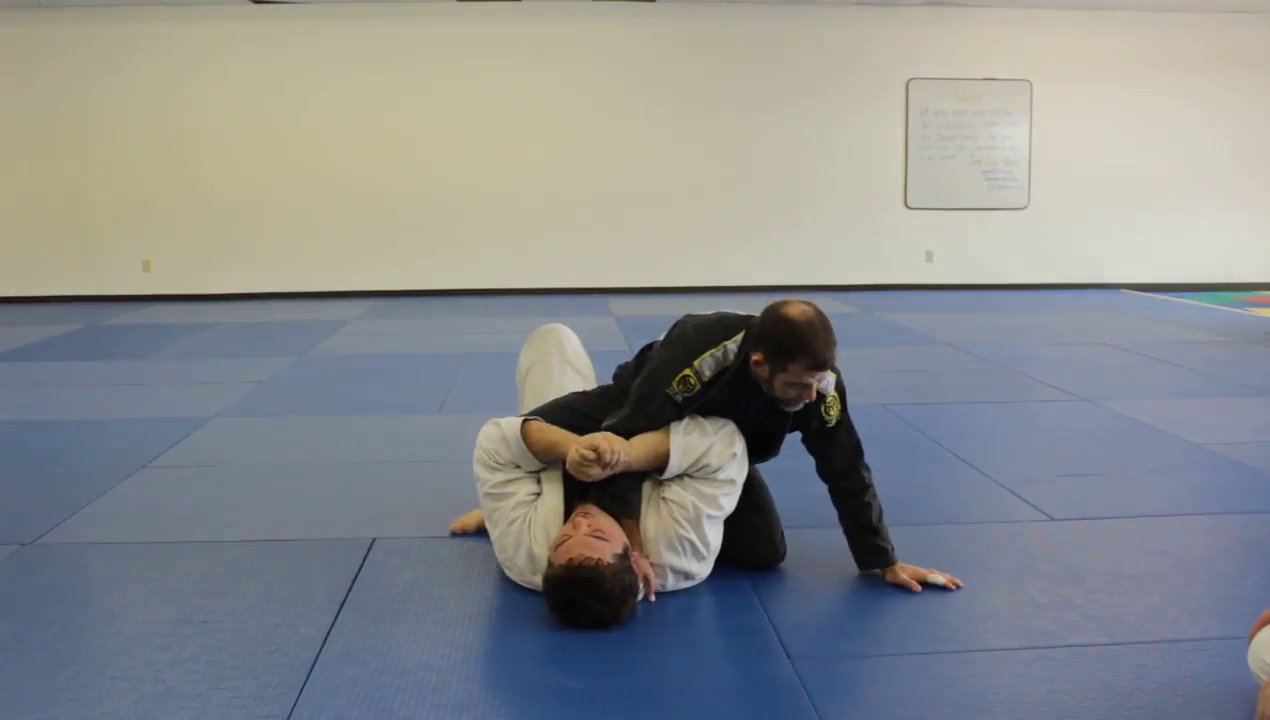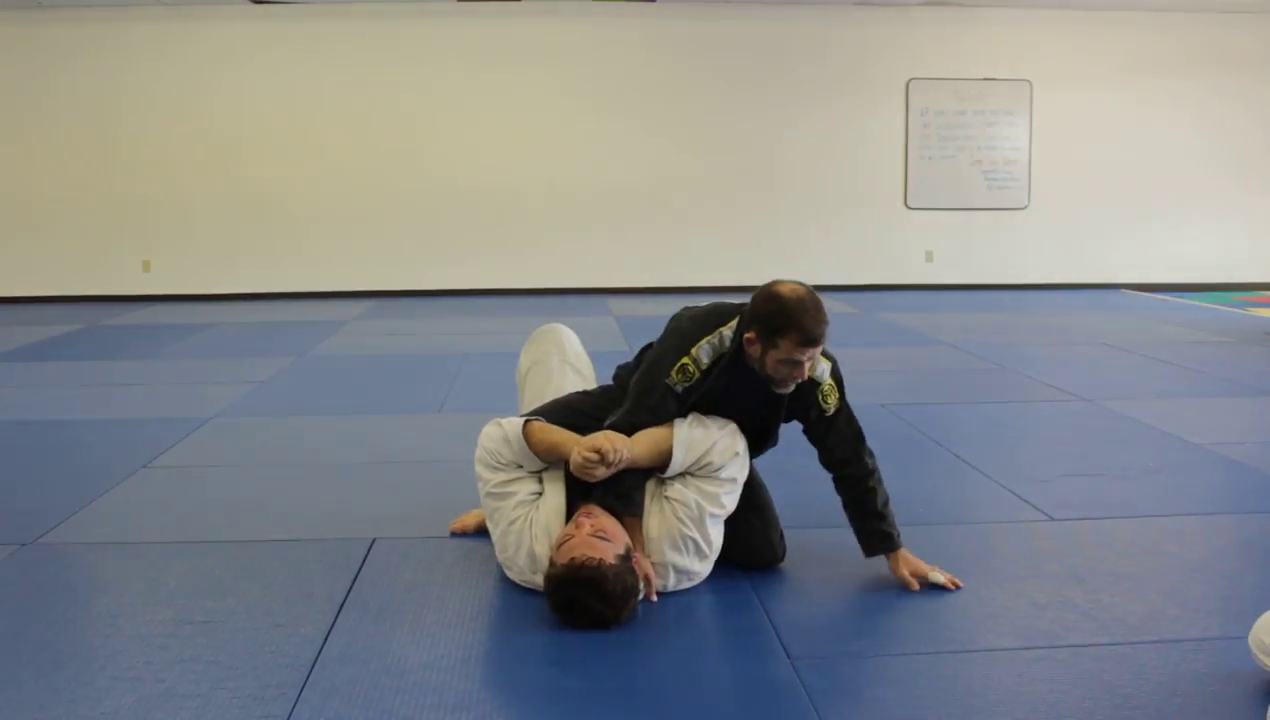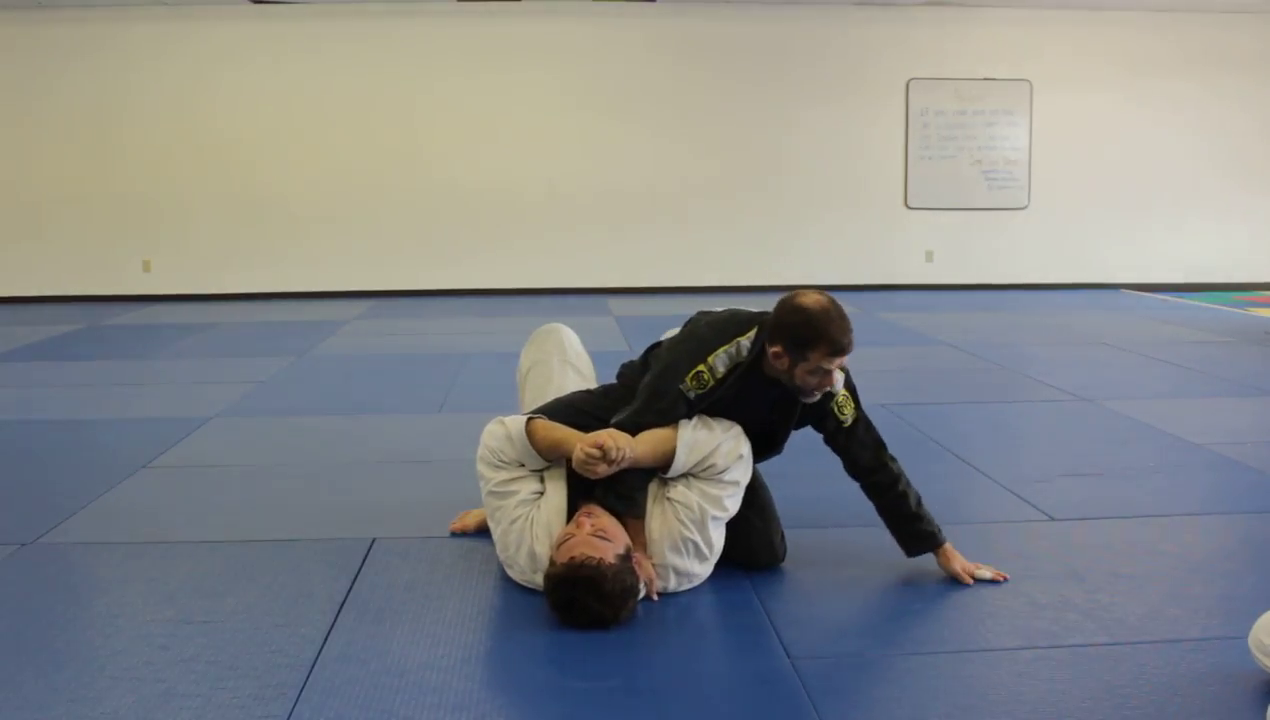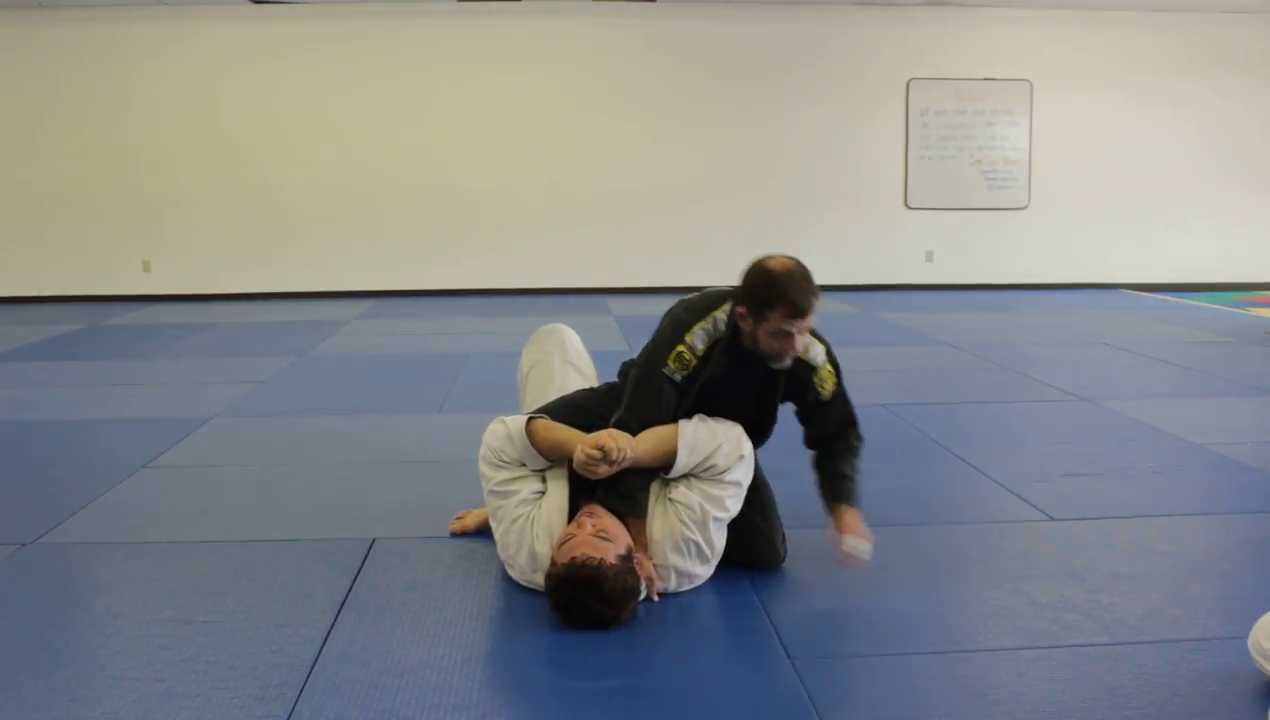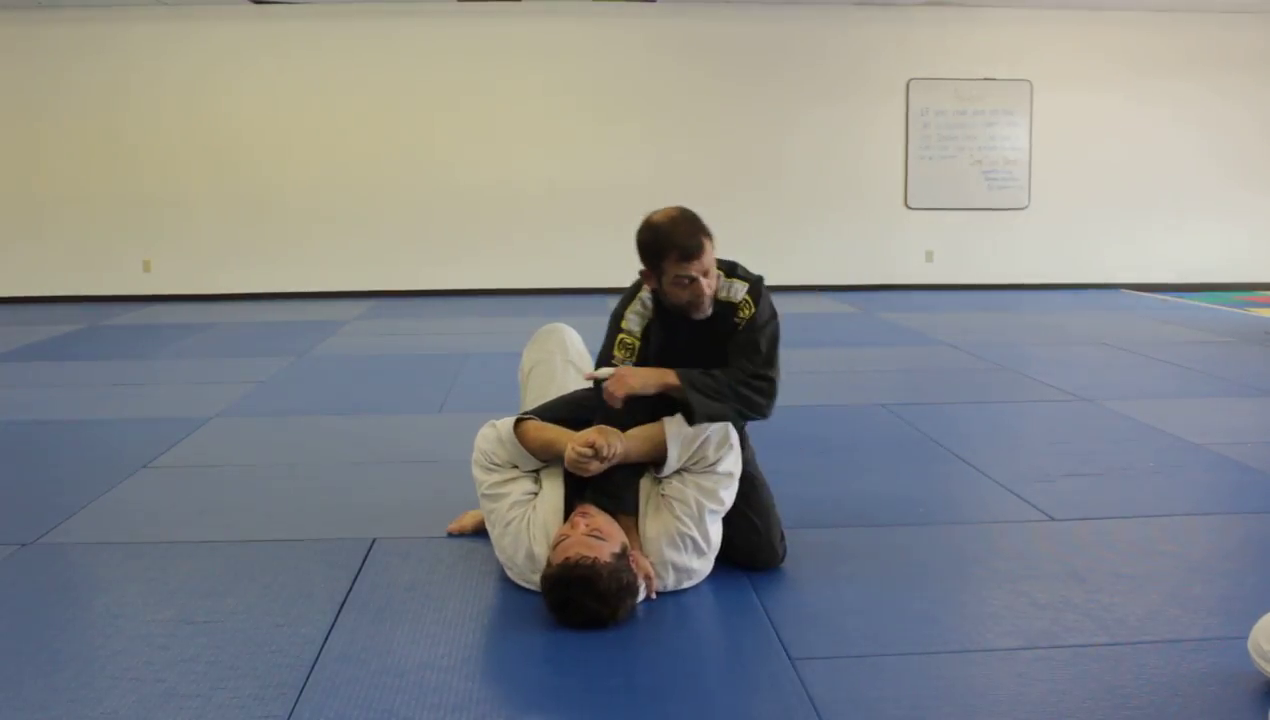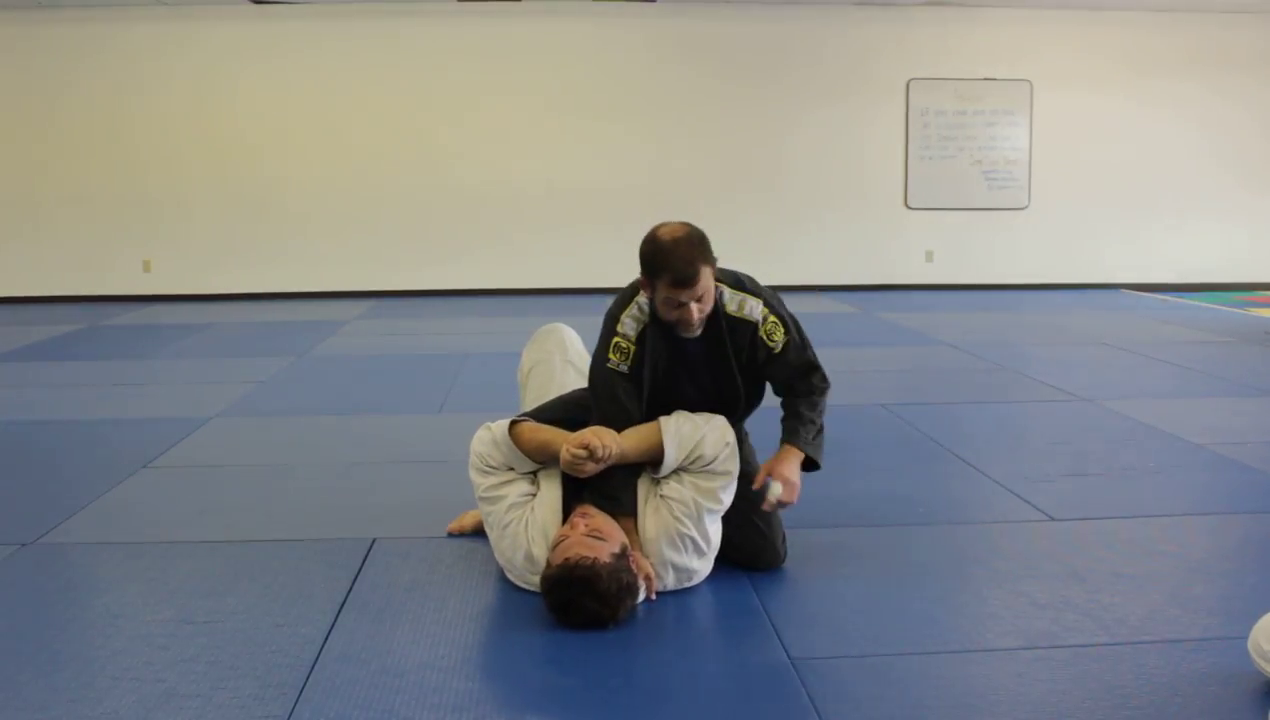
dt=0.4s
person 1, frame 1
left shoulder: (818, 384)
right shoulder: (694, 352)
left elbow: (847, 474)
right elbow: (627, 444)
left wrist: (886, 562)
right hip: (640, 411)
left knee: (763, 552)
person 1, frame 2
left shoulder: (816, 373)
right shoulder: (691, 343)
left elbow: (850, 460)
right elbow: (630, 438)
left wrist: (893, 550)
right hip: (641, 414)
left knee: (763, 552)
person 1, frame 3
left shoulder: (827, 382)
right shoulder: (707, 347)
left elbow: (874, 464)
right elbow: (637, 439)
left wrist: (938, 547)
right hip: (646, 414)
left knee: (763, 552)
person 1, frame 4
left shoulder: (811, 357)
right shoulder: (692, 329)
left elbow: (838, 436)
right elbow: (639, 434)
left wrist: (844, 506)
right hip: (645, 429)
left knee: (765, 553)
person 1, frame 5
left shoulder: (746, 297)
right shoulder: (633, 318)
left elbow: (758, 391)
right elbow: (614, 429)
left wrist: (665, 378)
left knee: (765, 552)
person 1, frame 6
left shoulder: (754, 309)
right shoulder: (627, 321)
left elbow: (808, 384)
right elbow: (616, 431)
left wrist: (791, 454)
left knee: (764, 553)
person 2, frame 1
left shoulder: (524, 552)
right shoulder: (681, 557)
left elbow: (495, 442)
right elbow: (722, 441)
left wrist: (571, 447)
right wrist: (623, 457)
left knee: (553, 338)
person 2, frame 2
left shoulder: (525, 553)
right shoulder: (682, 555)
left elbow: (497, 441)
right elbow: (723, 442)
left wrist: (574, 448)
right wrist: (626, 454)
left knee: (553, 337)
person 2, frame 3
left shoulder: (526, 550)
right shoulder: (681, 557)
left elbow: (498, 441)
right elbow: (728, 443)
left wrist: (577, 444)
right wrist: (629, 454)
left knee: (553, 337)
person 2, frame 4
left shoulder: (527, 553)
right shoulder: (682, 556)
left elbow: (502, 440)
right elbow: (729, 443)
left wrist: (578, 445)
right wrist: (632, 453)
left knee: (555, 337)
person 2, frame 5
left shoulder: (525, 550)
right shoulder: (680, 555)
left elbow: (494, 443)
right elbow: (716, 438)
left wrist: (569, 443)
right wrist: (620, 450)
left knee: (556, 338)
person 2, frame 6
left shoulder: (523, 552)
right shoulder: (680, 552)
left elbow: (490, 445)
right elbow: (712, 438)
left wrist: (564, 444)
right wrist: (618, 450)
left knee: (555, 338)
